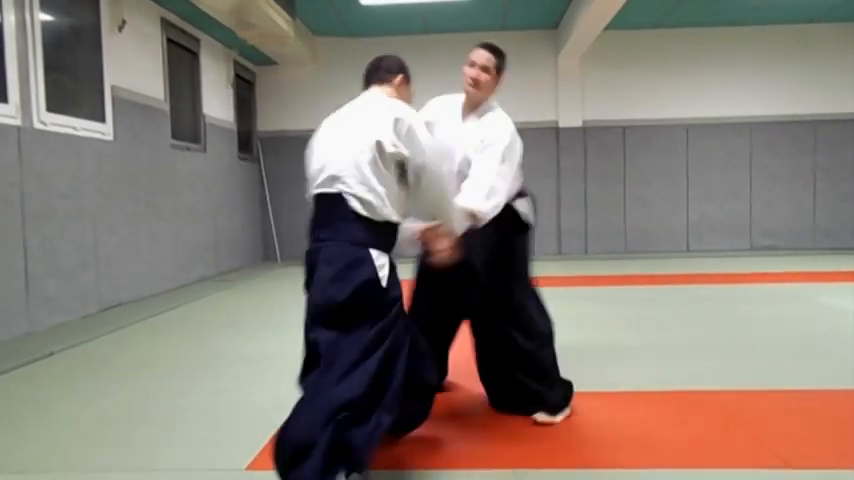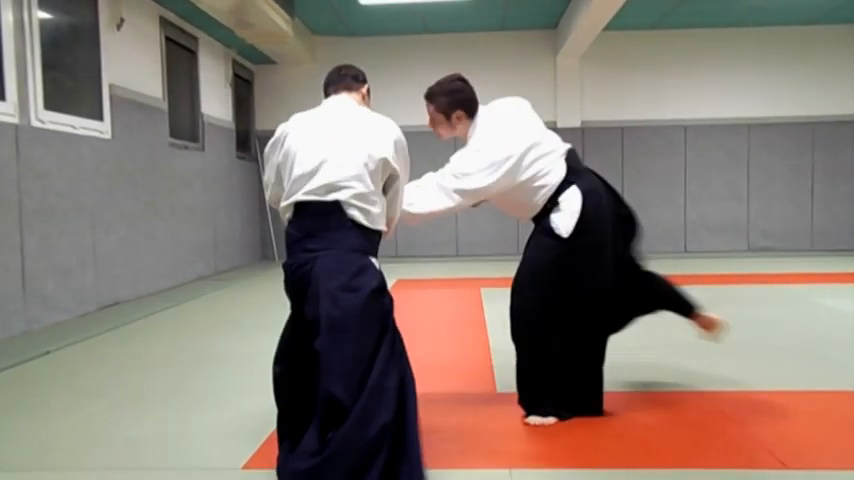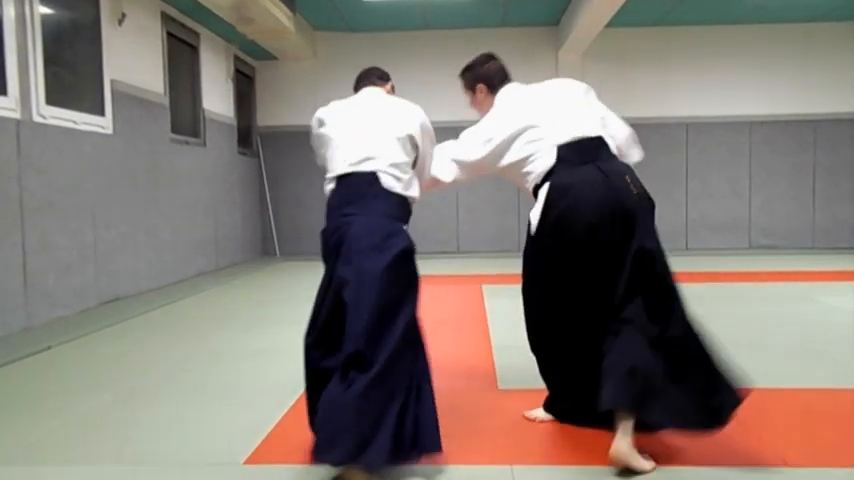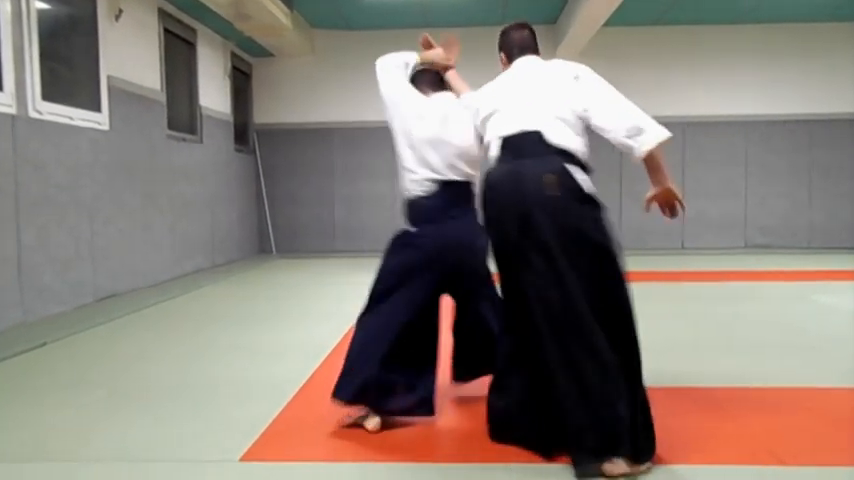
dt=0.4s
person 1, frame 1
left shoulder: (333, 123)
right shoulder: (397, 116)
right elbow: (432, 182)
left wrist: (420, 230)
right wrist: (449, 225)
left hip: (326, 246)
right hip: (359, 255)
right knee: (350, 368)
person 1, frame 2
left shoulder: (290, 129)
right shoulder: (385, 131)
left elbow: (274, 194)
right elbow: (392, 209)
left hip: (301, 254)
right hip: (348, 258)
left knee: (303, 365)
right knee: (358, 377)
person 1, frame 3
left shoulder: (328, 114)
right shoulder: (411, 113)
right elbow: (423, 177)
left hip: (341, 221)
right hip: (382, 224)
left knee: (334, 328)
right knee: (380, 333)
left ankle: (336, 436)
person 1, frame 4
left shoulder: (408, 105)
right shoulder: (468, 117)
left elbow: (387, 64)
left wrist: (425, 60)
right wrist: (446, 68)
left hip: (429, 228)
right hip: (464, 227)
left knee: (394, 310)
right knee: (477, 298)
left ankle: (378, 402)
person 2, frame 1
left shoulder: (500, 129)
right shoulder: (438, 108)
left elbow: (485, 187)
left hip: (499, 220)
left knee: (510, 303)
right knee: (435, 298)
left ankle: (546, 395)
person 2, frame 2
left shoulder: (485, 153)
right shoulder: (510, 108)
left elbow: (437, 192)
left hip: (573, 213)
right hip: (590, 197)
left knee: (534, 303)
left ankle: (550, 401)
right ankle: (695, 315)
person 2, frame 3
left shoulder: (495, 125)
right shoulder: (567, 89)
left elbow: (440, 163)
right elbow: (624, 140)
left hip: (565, 200)
right hip: (619, 185)
left knee: (555, 307)
right knee: (636, 304)
left ankle: (569, 403)
right ankle: (625, 428)
person 2, frame 4
left shoulder: (492, 93)
right shoulder: (572, 73)
left elbow: (466, 111)
right elbow: (632, 126)
left wrist: (450, 75)
right wrist: (663, 184)
left hip: (504, 188)
right hip: (555, 185)
left knee: (529, 306)
right knee: (593, 310)
left ankle: (520, 417)
